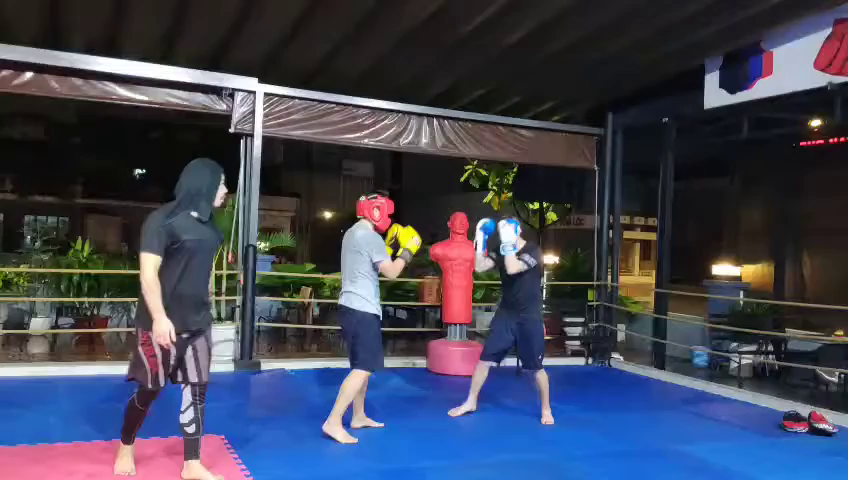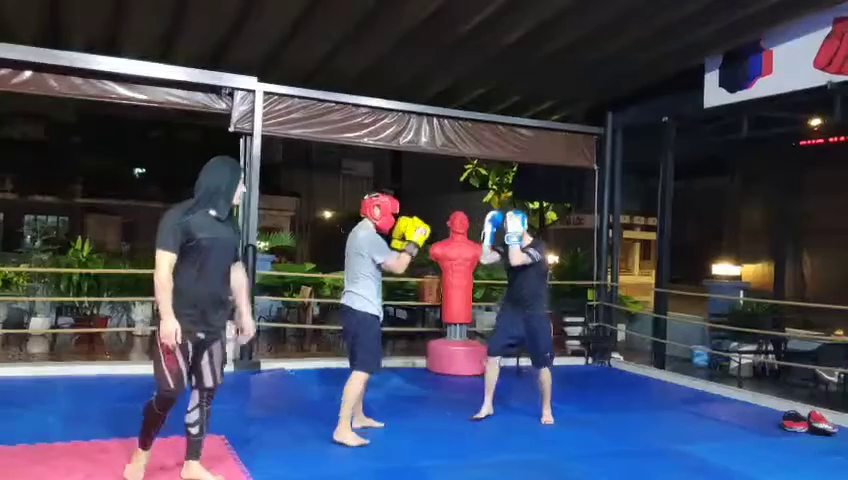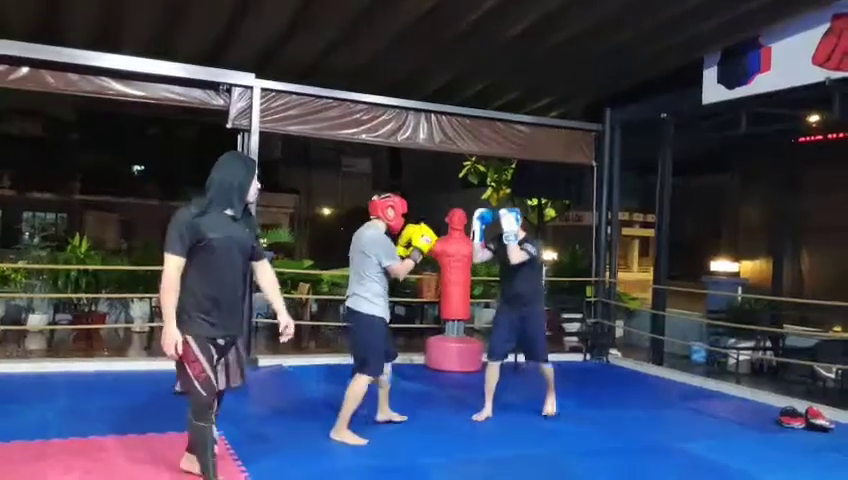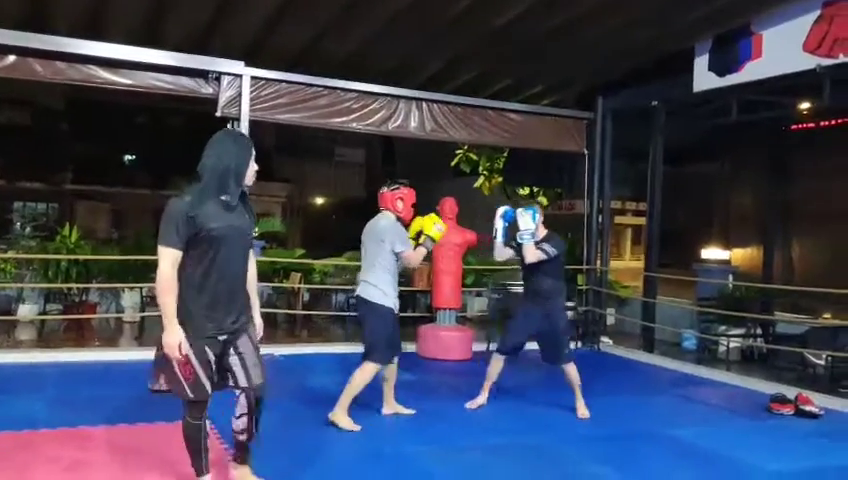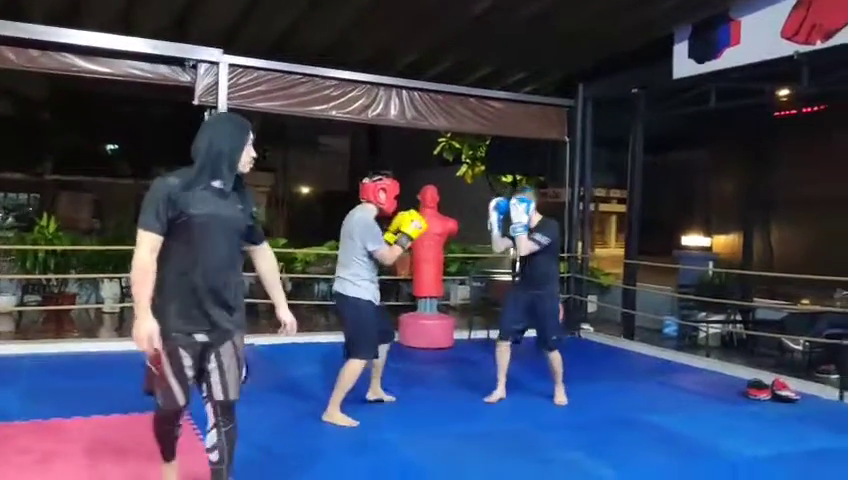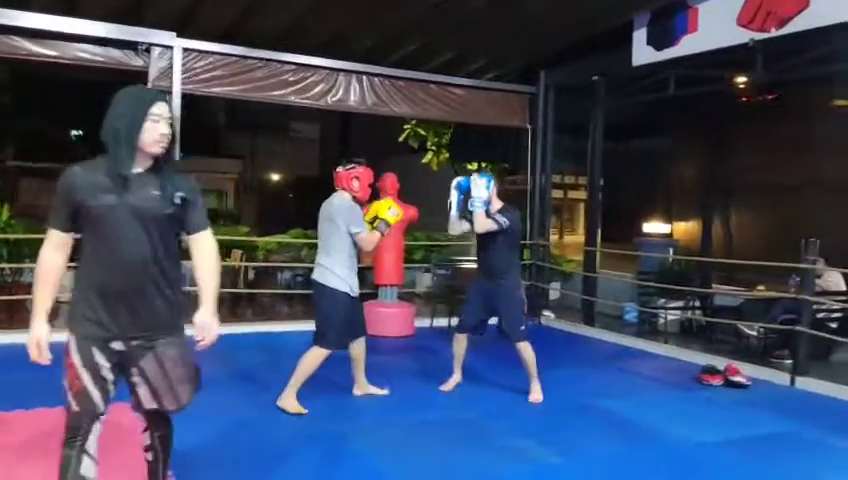
dt=0.4s
person 1, frame 1
left shoulder: (208, 224)
right shoulder: (163, 220)
right elbow: (148, 272)
right wrist: (159, 318)
left hip: (197, 323)
right hip: (163, 323)
left knee: (196, 390)
right knee: (149, 389)
right ankle: (125, 448)
person 1, frame 2
left shoulder: (228, 224)
right shoulder: (180, 219)
left elbow: (236, 271)
right elbow: (163, 270)
left wrist: (244, 314)
right wrist: (168, 318)
left hip: (214, 325)
right hip: (180, 323)
left knee: (205, 392)
right knee: (168, 391)
right ankle: (142, 453)
person 1, frame 3
left shoulder: (246, 222)
right shoulder: (191, 217)
left elbow: (262, 269)
right elbow: (171, 273)
left wrist: (281, 312)
right wrist: (169, 324)
left hip: (231, 327)
right hip: (196, 326)
left knee: (217, 398)
right knee: (204, 401)
person 1, frame 4
left shoulder: (243, 207)
right shoulder: (185, 206)
right elbow: (167, 268)
left wrist: (255, 309)
right wrist: (170, 324)
left hip: (238, 322)
right hip: (196, 325)
left knee: (253, 393)
right knee: (197, 402)
person 1, frame 5
left shoulder: (241, 199)
right shoulder: (170, 188)
left elbow: (262, 254)
right elbow: (145, 253)
left wrist: (282, 306)
right wrist: (143, 313)
left hip: (226, 322)
right hip: (176, 320)
left knee: (223, 407)
right knee: (170, 405)
person 1, frame 6
left shoulder: (179, 185)
right shoulder: (79, 179)
left elbow: (203, 245)
right elbow: (55, 251)
left wrist: (208, 306)
right wrist: (39, 318)
left hip: (158, 327)
right hip: (94, 326)
left knee: (158, 415)
right knee: (80, 424)
person 2, frame 1
left shoulder: (353, 233)
right shoulder: (370, 237)
right elbow: (391, 272)
left wrist: (391, 245)
right wrist: (407, 250)
left hip: (353, 308)
right hip: (362, 310)
left knee: (363, 365)
right knee: (364, 367)
left ankle: (359, 416)
right ankle: (333, 421)
person 2, frame 2
left shoulder: (359, 233)
right shoulder: (371, 238)
left elbow: (385, 262)
right elbow: (397, 268)
left wrist: (399, 239)
right wrist: (414, 242)
left hip: (359, 309)
right hip: (362, 310)
left knee: (365, 366)
right knee: (363, 369)
left ankle: (358, 417)
right ankle: (342, 428)
person 2, frame 3
left shoulder: (363, 233)
right shoulder: (379, 238)
right elbow: (399, 272)
left wrist: (404, 246)
right wrist: (418, 250)
left hip: (368, 310)
right hip: (368, 313)
left knee: (386, 359)
right knee: (367, 372)
left ankle: (384, 410)
right ankle: (340, 428)
person 2, frame 4
left shoulder: (375, 224)
right shoulder: (392, 226)
right elbow: (412, 261)
left wrist: (414, 236)
right wrist: (429, 237)
left hip: (377, 300)
right hip: (377, 302)
left knee: (391, 353)
right knee: (375, 360)
left ankle: (389, 403)
right ankle: (339, 411)
person 2, frame 5
left shoulder: (358, 216)
right shoulder: (366, 222)
right elbow: (387, 258)
left wrist: (393, 232)
right wrist: (407, 236)
left hip: (363, 293)
right hip: (356, 296)
left knee: (384, 337)
right knee: (360, 355)
left ankle: (375, 389)
right ankle: (332, 410)
person 2, frame 6
left shoulder: (332, 204)
right shoulder: (348, 207)
right elbow: (367, 244)
left wrist: (371, 219)
right wrist: (385, 221)
left hip: (343, 284)
right hip: (333, 286)
left knee: (358, 332)
right knee: (326, 344)
left ankle: (360, 384)
right ankle: (288, 395)
person 3, frame 1
left shoulder: (533, 251)
right shoulder: (502, 251)
left elbow: (512, 269)
right elbow: (479, 267)
left wrist: (507, 243)
right wrist: (481, 239)
left hip: (529, 317)
right hip: (505, 315)
left knee: (536, 367)
right knee: (485, 359)
left ankle: (546, 410)
right ankle: (471, 402)
person 3, frame 2
left shoulder: (538, 247)
right shoulder: (508, 245)
left elbow: (516, 261)
right elbow: (485, 259)
left wrist: (514, 235)
right wrist: (489, 231)
left hip: (535, 314)
right hip: (510, 311)
left knee: (542, 364)
right knee: (493, 355)
left ankle: (546, 410)
right ankle: (488, 405)
person 3, frame 3
left shoulder: (532, 244)
right shoulder: (499, 243)
left elbow: (515, 258)
right elbow: (477, 257)
left wrist: (509, 231)
right wrist: (478, 230)
left hip: (532, 311)
right hip: (507, 310)
left knee: (540, 359)
right knee: (493, 359)
left ankle: (550, 396)
right ankle: (487, 407)
person 3, frame 4
left shoulder: (555, 242)
right shoulder: (523, 242)
left elbow: (530, 258)
right elbow: (499, 256)
left wrist: (526, 230)
right wrist: (501, 227)
left hip: (552, 310)
right hip: (528, 307)
left knee: (565, 361)
right knee: (501, 351)
left ankle: (580, 402)
right ankle: (483, 395)
person 3, frame 5
left shoulder: (549, 227)
right shoulder: (520, 228)
left elbow: (523, 250)
right elbow: (498, 247)
left wrist: (518, 222)
right wrist: (495, 219)
left hip: (546, 294)
right hip: (521, 291)
left knee: (550, 348)
right knee: (503, 340)
left ankle: (559, 388)
right ankle: (500, 389)
person 3, frame 6
left shoulder: (510, 214)
right shoulder: (481, 212)
left elbow: (481, 228)
right elbow: (454, 230)
left wrist: (477, 199)
right wrist: (456, 199)
left hip: (507, 285)
right hip: (482, 283)
left knee: (519, 338)
right knee: (461, 330)
left ankle: (535, 384)
right ankle: (456, 375)
